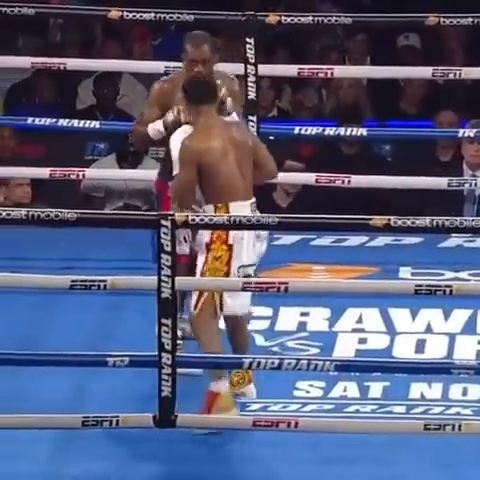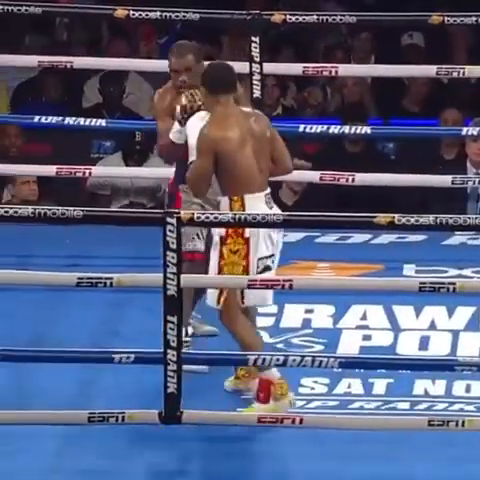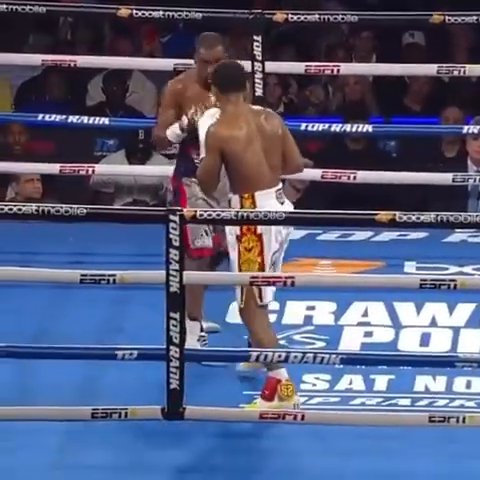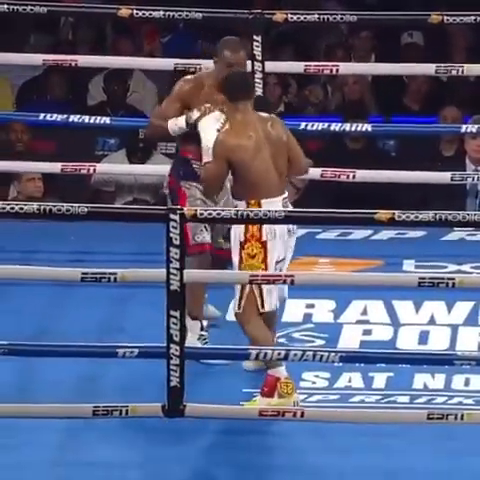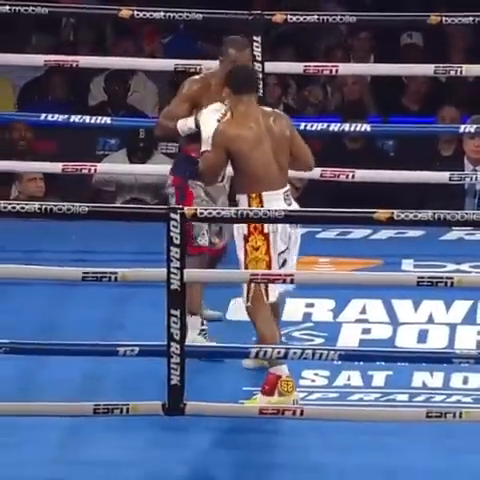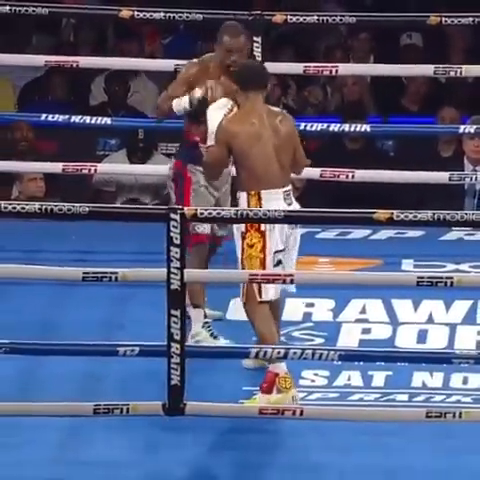
dt=0.2s
person 1, frame 1
left shoulder: (192, 144)
right shoulder: (240, 128)
left elbow: (183, 202)
right elbow: (270, 171)
left wrist: (183, 171)
left hip: (226, 229)
left knee: (202, 315)
right knee: (233, 302)
left ankle: (220, 396)
right ankle: (242, 377)
person 1, frame 2
left shoulder: (210, 132)
right shoulder: (259, 119)
left elbow: (197, 189)
right elbow: (285, 166)
left wrist: (195, 153)
left hip: (240, 221)
right hip: (265, 210)
left knee: (229, 310)
right knee: (244, 299)
left ankle: (274, 386)
right ankle: (248, 372)
person 1, frame 3
left shoulder: (218, 131)
right shoulder: (270, 117)
left elbow: (207, 185)
right elbow: (296, 164)
left wrist: (206, 150)
left hip: (252, 216)
right hip: (278, 206)
left knee: (250, 307)
right knee: (256, 295)
left ankle: (282, 385)
right ankle: (262, 349)
person 1, frame 4
left shoulder: (226, 140)
right shoulder: (275, 124)
left elbow: (210, 190)
right elbow: (301, 167)
left wrist: (208, 151)
left hip: (257, 222)
right hip: (281, 213)
left knee: (246, 310)
right knee: (265, 296)
left ankle: (281, 383)
right ankle: (266, 349)
person 1, frame 5
left shoulder: (227, 130)
right shoulder: (279, 119)
left elbow: (208, 177)
right elbow: (306, 162)
left wrist: (207, 139)
right hip: (285, 206)
left knee: (257, 301)
right knee: (270, 289)
left ankle: (281, 381)
right ankle: (268, 348)
person 1, frame 6
left shoulder: (229, 125)
right shoulder: (284, 119)
left elbow: (211, 172)
right elbow: (299, 165)
left wrist: (213, 131)
left hip: (259, 213)
right hip: (286, 206)
left knee: (254, 299)
right knee: (270, 290)
left ankle: (280, 381)
right ankle: (269, 348)
person 2, frame 1
left shoulder: (228, 84)
right shoulder: (166, 88)
right elbow: (138, 136)
left wrist: (226, 108)
right wrist: (167, 122)
right hip: (177, 179)
right knee: (179, 260)
left ankle: (179, 316)
person 2, frame 2
right shoulder: (165, 97)
right elbow: (168, 155)
right wrist: (181, 120)
right hip: (188, 184)
right knee: (192, 259)
left ankle: (187, 317)
right ankle: (180, 327)
person 2, frame 3
right shoulder: (177, 87)
right elbow: (158, 140)
right wrist: (185, 123)
right hip: (191, 178)
left knee: (217, 253)
right knee: (199, 254)
left ankle: (190, 315)
right ankle: (191, 333)
person 2, frame 4
right shoulder: (190, 86)
right elbow: (153, 128)
right wrist: (189, 119)
right hip: (188, 179)
left knee: (224, 252)
right knee: (199, 251)
left ankle: (193, 307)
right ankle: (194, 334)
person 2, frame 5
right shoulder: (197, 87)
right elbow: (162, 127)
right wrist: (197, 121)
right hip: (189, 176)
left knee: (216, 248)
right knee: (198, 250)
left ankle: (191, 303)
right ankle: (194, 331)
person 2, frame 6
right shoulder: (196, 70)
right elbow: (161, 108)
right wrist: (194, 98)
right hip: (193, 161)
left knee: (214, 237)
right knee: (198, 239)
left ankle: (191, 299)
right ankle: (198, 327)
